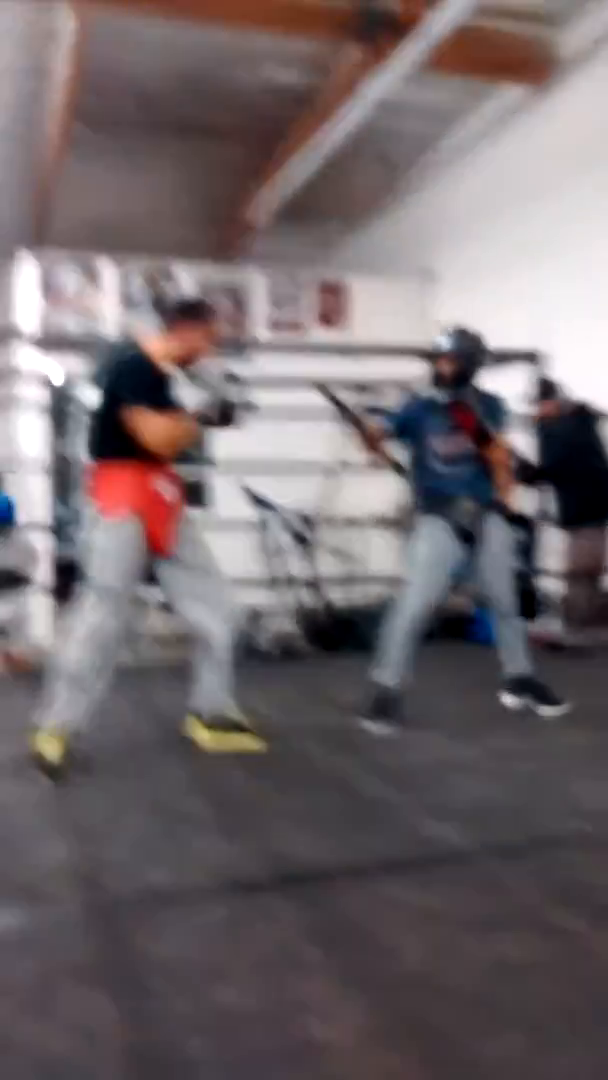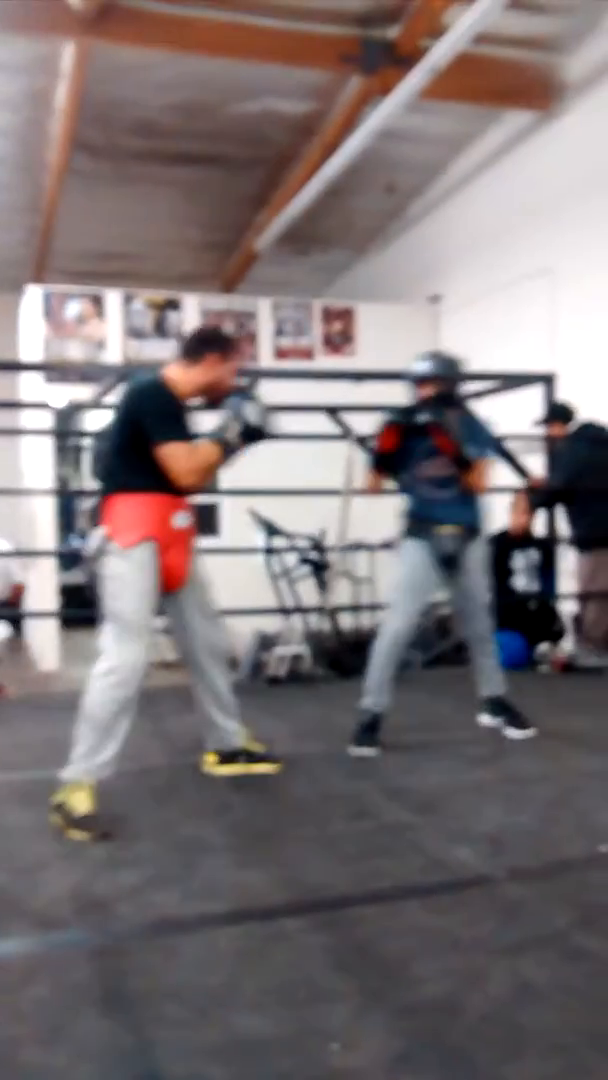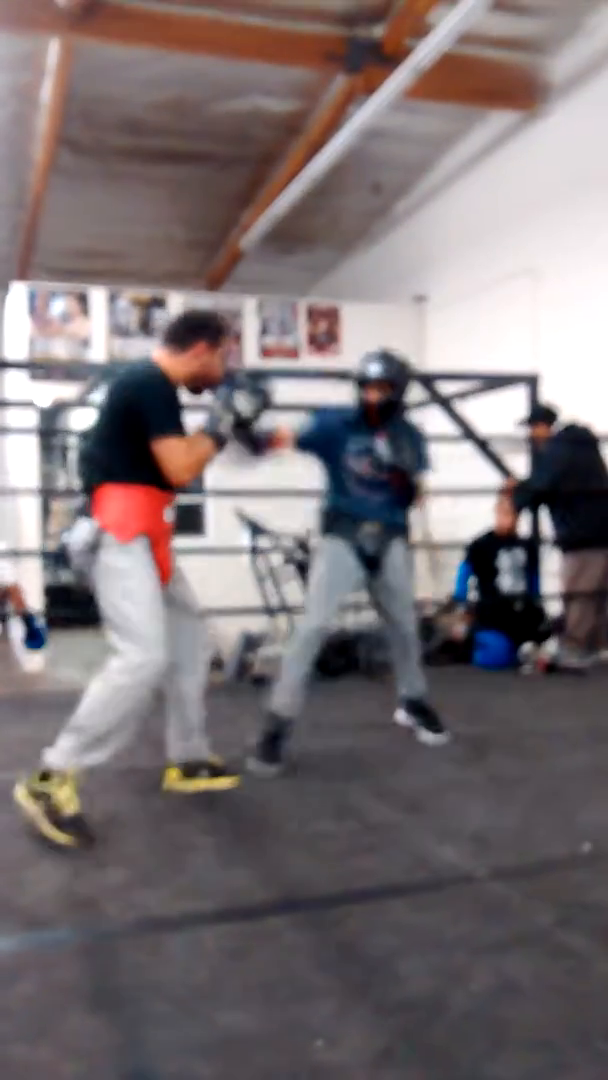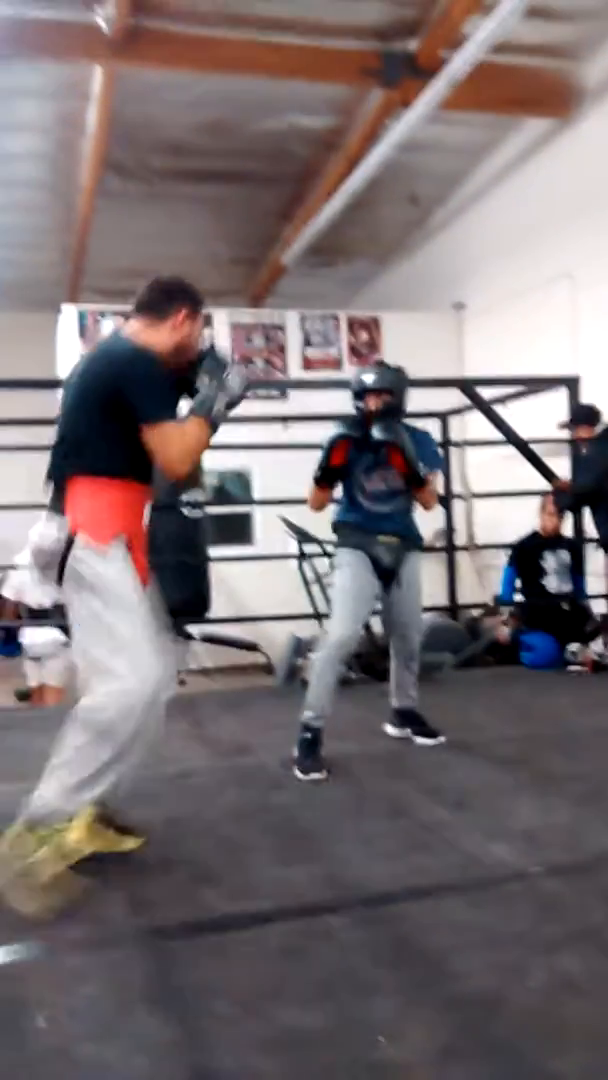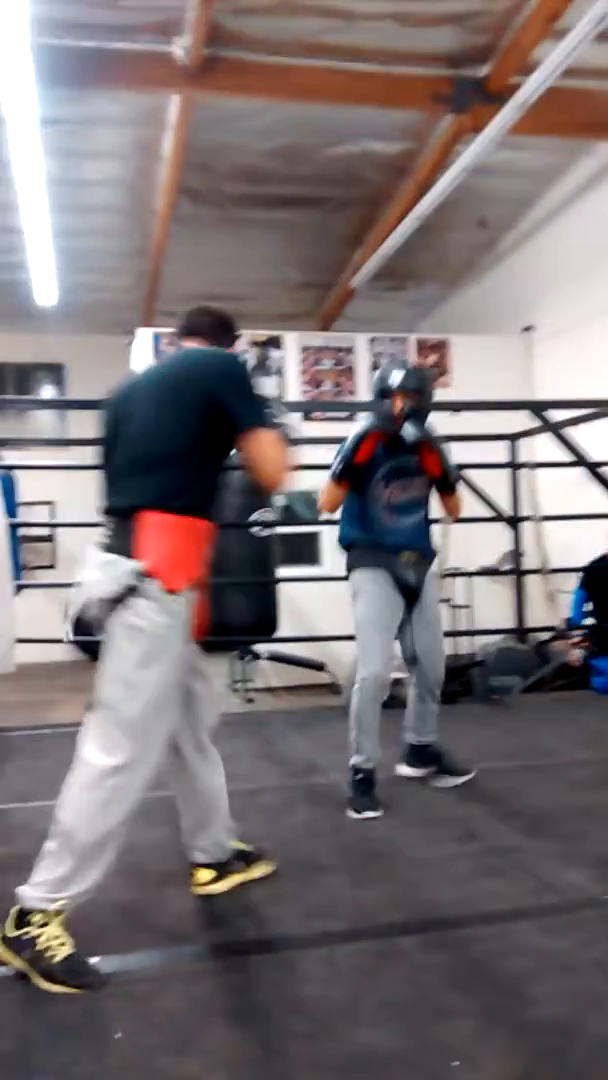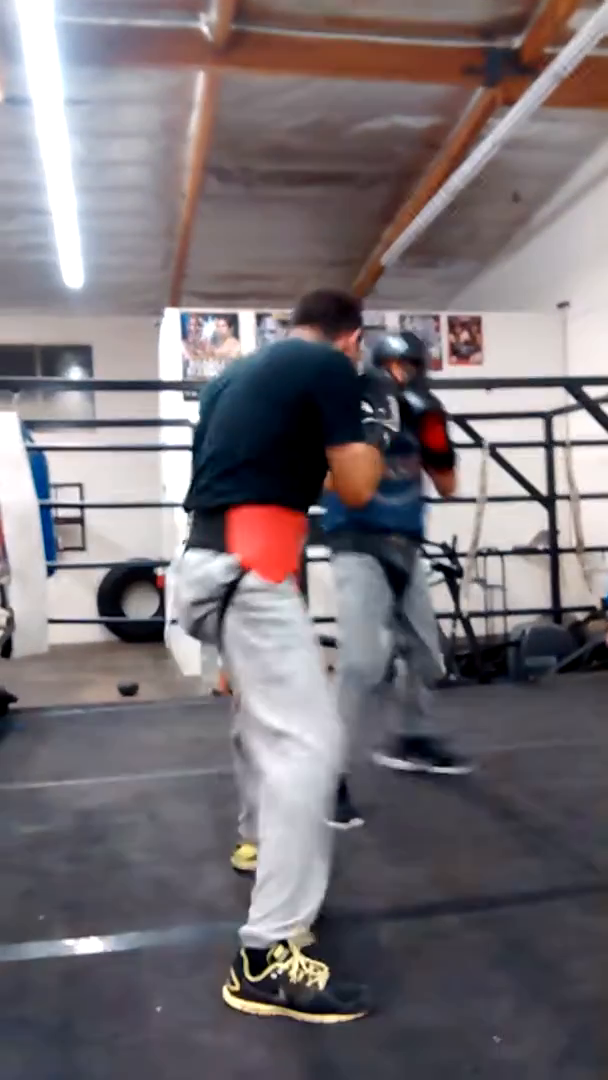
dt=0.5s
person 1, frame 1
left shoulder: (165, 375)
right shoulder: (131, 366)
right elbow: (158, 439)
left wrist: (202, 412)
right wrist: (203, 408)
left hip: (163, 501)
right hip: (123, 502)
left knee: (212, 604)
right knee: (102, 616)
left ankle: (212, 713)
right ankle: (54, 728)
person 1, frame 2
left shoulder: (173, 403)
right shoulder: (153, 394)
left elbow: (191, 474)
right elbow: (185, 472)
left wrist: (234, 435)
right wrist: (231, 430)
left hip: (172, 537)
right hip: (134, 535)
left knee: (205, 641)
right knee: (124, 656)
left ankle: (226, 745)
right ankle: (76, 786)
person 1, frame 3
left shoulder: (150, 383)
right shoulder: (151, 383)
left elbow: (173, 456)
right elbow: (180, 470)
left wrist: (228, 421)
right wrist: (223, 420)
left hip: (144, 534)
right hip: (120, 533)
left knee: (188, 640)
right knee: (145, 656)
left ankle: (187, 759)
right ankle: (53, 776)
person 1, frame 4
left shoulder: (111, 359)
right shoulder: (138, 362)
right elbow: (176, 461)
left wrist: (183, 391)
right wrist: (212, 402)
left hip: (111, 534)
right hip: (96, 535)
left knee: (150, 671)
right knee: (135, 678)
left ankle: (84, 814)
person 1, frame 5
left shoulder: (132, 390)
right shoulder: (222, 368)
right elbow: (272, 475)
right wrist: (272, 435)
left hip: (143, 567)
right hip: (159, 573)
left knee: (190, 718)
right knee: (123, 747)
left ankle: (213, 854)
person 1, frame 6
left shoulder: (235, 372)
right shoulder: (331, 366)
right elbow: (357, 490)
right wrist: (371, 441)
left hip: (210, 559)
right hip: (251, 567)
left knee: (267, 719)
right knee: (306, 746)
left ankle: (261, 837)
right ankle: (267, 957)
person 2, frame 1
left shoulder: (488, 406)
right shoulder: (420, 409)
left elbow: (499, 459)
right elbow: (379, 437)
left wrist: (475, 421)
right wrist: (373, 436)
left hip: (486, 516)
right hip: (439, 518)
left knee: (504, 603)
right knee: (416, 605)
left ankle: (520, 682)
right ankle: (386, 690)
person 2, frame 2
left shoulder: (473, 430)
right shoulder: (406, 429)
left elbow: (477, 483)
right elbow: (374, 484)
left wrist: (453, 443)
right wrist: (386, 445)
left hip: (465, 540)
right hip: (419, 540)
left knee: (480, 626)
right knee: (396, 630)
left ankle: (495, 702)
right ankle: (371, 716)
person 2, frame 3
left shoulder: (408, 436)
right shoulder: (336, 424)
left elbow: (412, 498)
right elbow: (285, 439)
left wrist: (405, 474)
right wrist: (265, 436)
left hip: (389, 540)
right hip: (342, 538)
left knee: (404, 625)
right knee: (314, 625)
left ankle: (413, 702)
right ankle: (277, 723)
person 2, frame 4
left shoulder: (417, 440)
right shoulder: (347, 440)
left elbow: (428, 500)
right elbow: (317, 502)
left wrist: (405, 457)
right wrist: (332, 459)
left hip: (403, 549)
right hip: (357, 548)
left knee: (408, 638)
right knee: (340, 636)
left ankle: (403, 712)
right ankle: (311, 731)
person 2, frame 5
left shoulder: (427, 448)
right shoulder: (363, 444)
left elbow: (453, 510)
right elbow: (327, 504)
left wrist: (435, 462)
right wrist: (357, 452)
left hip: (418, 565)
right hip: (374, 564)
left knee: (429, 663)
right knee: (374, 671)
left ankle: (420, 750)
right ankle: (362, 770)
person 2, frame 6
left shoulder: (422, 421)
right shoulder: (355, 415)
left elbow: (447, 487)
left wrist: (437, 433)
right wrist: (366, 419)
left hip: (405, 551)
right hip: (358, 549)
left knee: (427, 653)
right knee: (360, 663)
left ankle: (413, 739)
